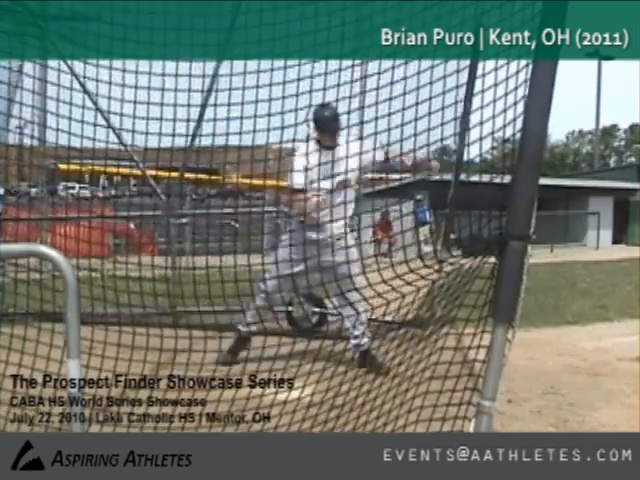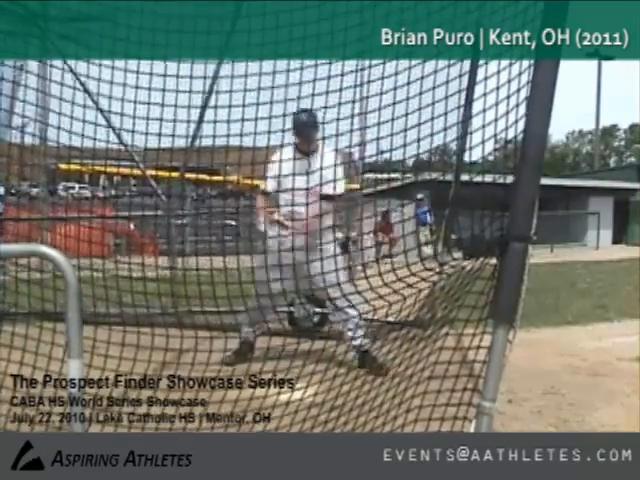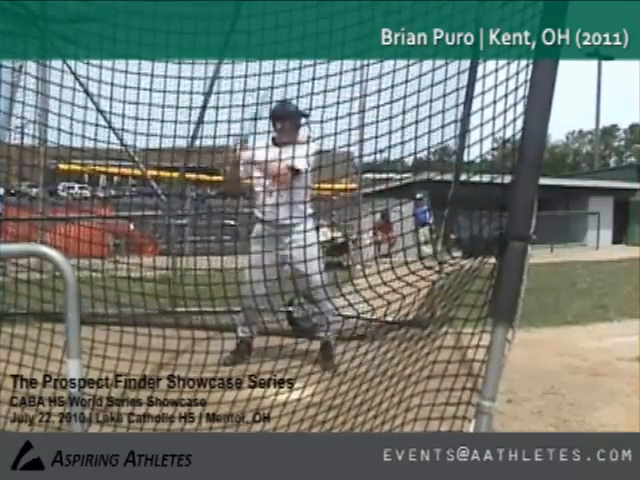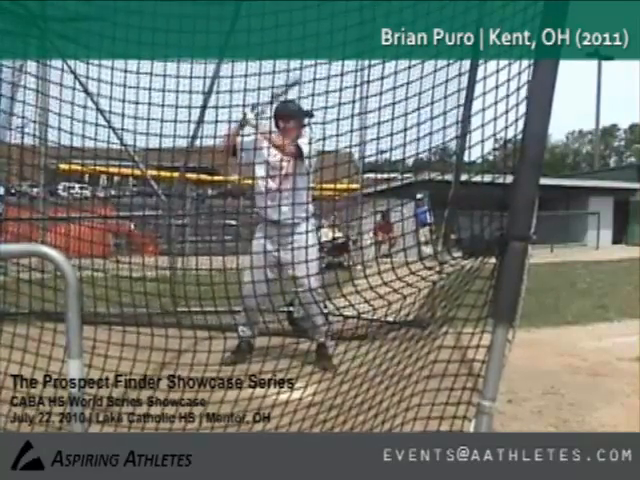
dt=0.3s
person 1, frame 1
left shoulder: (353, 149)
right shoulder: (302, 154)
left elbow: (379, 158)
right elbow: (296, 199)
right wrist: (316, 220)
left hip: (338, 233)
right hip: (304, 232)
left knee: (348, 291)
right knee: (272, 284)
left ankle: (363, 351)
right ankle: (243, 336)
person 1, frame 2
left shoulder: (330, 158)
right shoulder: (280, 158)
left elbow: (329, 200)
right elbow: (265, 195)
left wrist: (308, 225)
right wrist: (264, 217)
left hip: (319, 236)
right hip: (282, 235)
left knee: (340, 293)
right knee: (263, 289)
left ankle: (363, 351)
right ankle: (247, 342)
person 1, frame 3
left shoulder: (306, 148)
right shoulder: (258, 148)
left elbow: (284, 175)
left wrist: (253, 160)
right wrist: (236, 158)
left hip: (299, 228)
right hip: (265, 229)
left knee: (316, 285)
right knee: (252, 287)
left ankle: (326, 343)
right ankle: (244, 342)
person 1, frame 4
left shoulder: (306, 145)
right shoulder: (258, 144)
left elbow: (287, 150)
right elbow: (226, 149)
left wrist: (257, 127)
right wrist: (242, 125)
left hip: (300, 229)
right hip: (267, 229)
left knee: (309, 288)
right knee: (252, 287)
left ankle: (323, 345)
right ankle: (245, 342)
